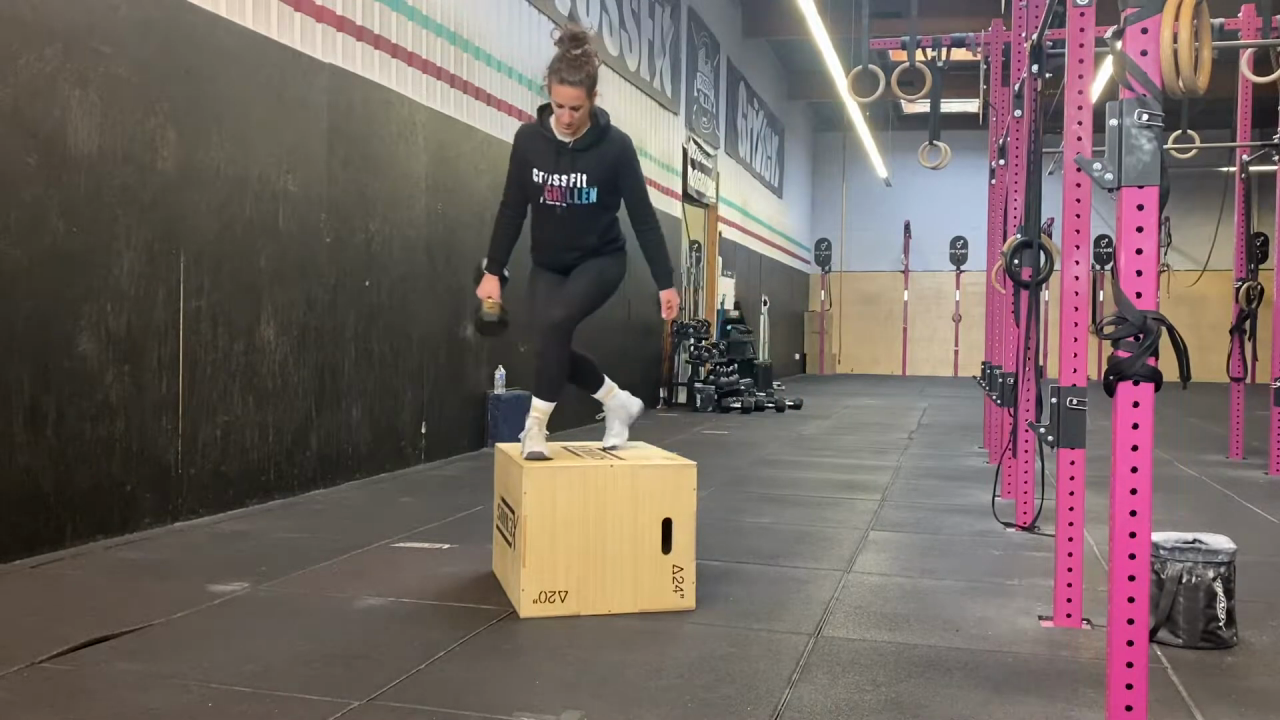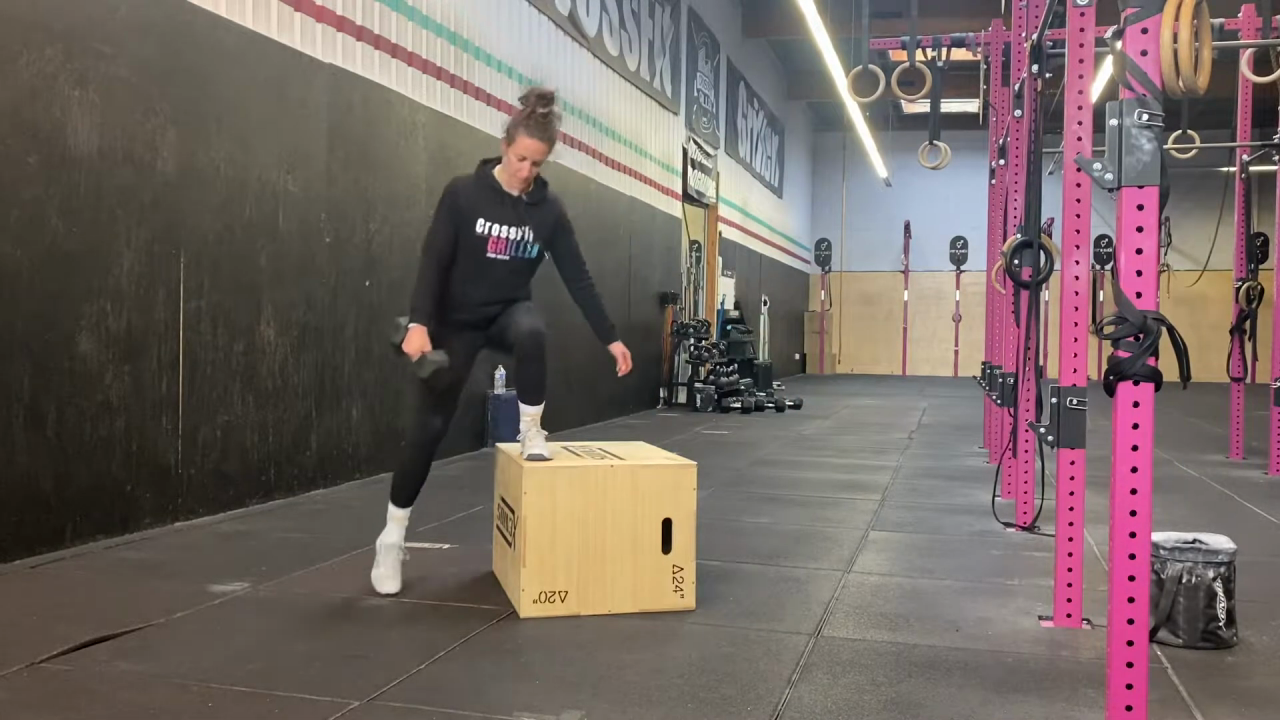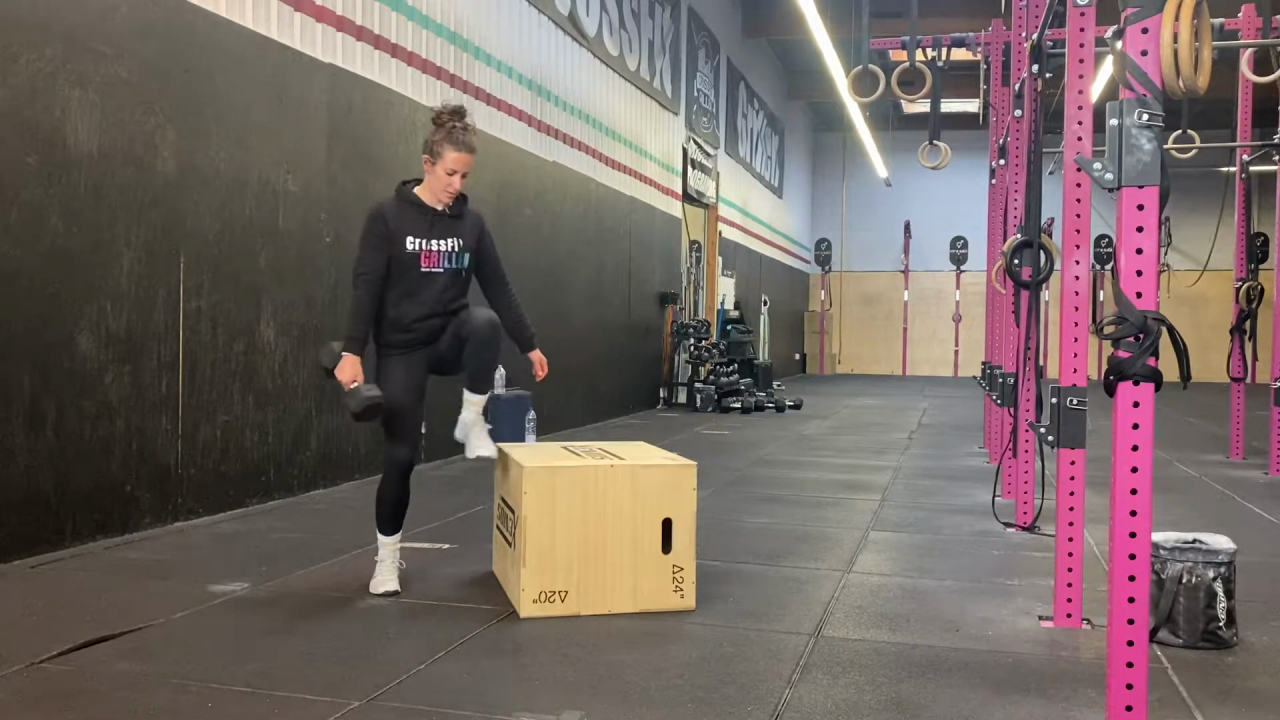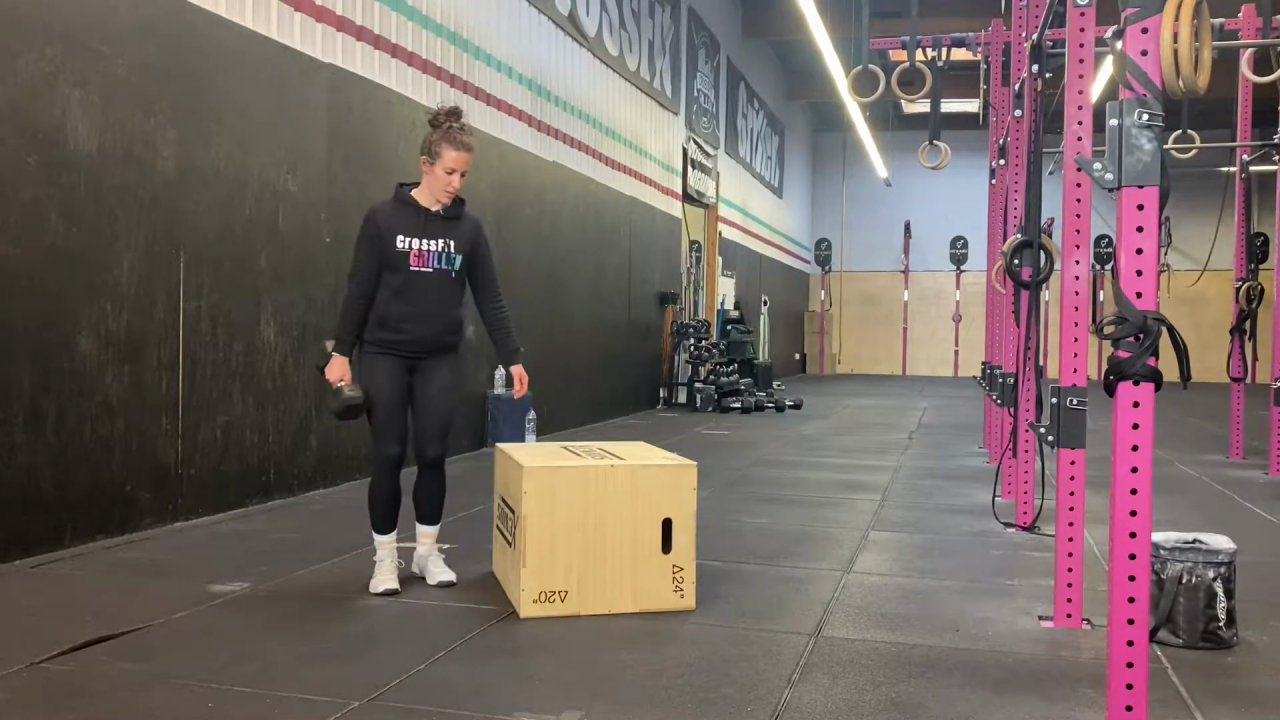
dt=0.5s
person 1, frame 1
left shoulder: (615, 146)
right shoulder: (529, 139)
left elbow: (642, 216)
right elbow: (512, 208)
left wrist: (665, 282)
right wrist: (493, 271)
left hip: (600, 259)
right hip: (548, 263)
left knee: (558, 322)
right knee: (548, 342)
left ankle: (536, 427)
right ankle: (618, 402)
person 1, frame 2
left shoulder: (548, 209)
right shoulder: (463, 193)
left elbow: (578, 278)
right elbow: (433, 261)
left wrist: (610, 337)
right wrist: (419, 323)
left hip: (508, 313)
right hip: (457, 321)
left knee: (531, 328)
right knee: (431, 424)
left ankle: (531, 429)
right ankle: (392, 537)
person 1, frame 3
left shoulder: (471, 222)
right shoulder: (387, 216)
left elbow: (498, 288)
right elbow: (366, 288)
left wrist: (529, 344)
right wrist: (352, 352)
left hip: (451, 334)
right hip: (401, 348)
left knee: (483, 321)
right knee: (400, 455)
left ankle: (473, 422)
right ankle: (387, 558)
person 1, frame 4
left shoulder: (468, 226)
right shoulder: (383, 218)
left elbow: (490, 298)
right elbow: (359, 289)
left wrist: (513, 358)
right wrist: (341, 352)
left hip: (440, 356)
right hip: (384, 353)
left knee: (432, 455)
right knee: (388, 454)
left ankle: (427, 552)
right ankle: (386, 557)
